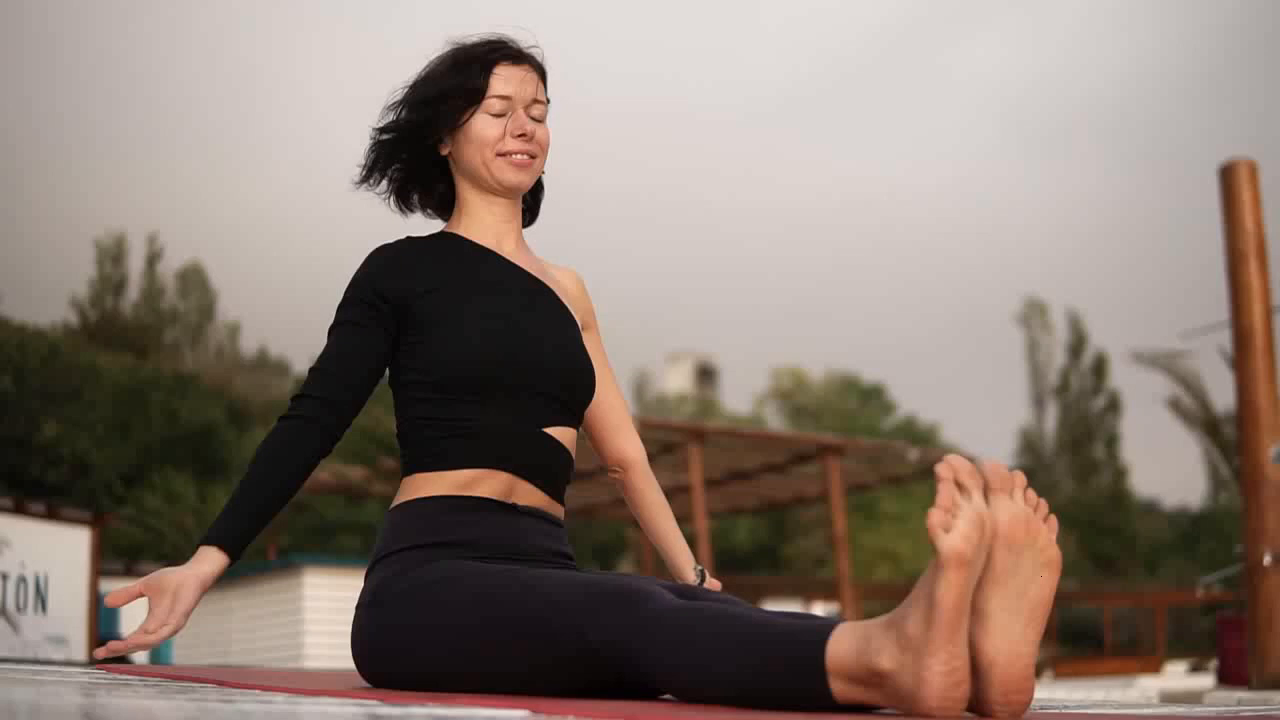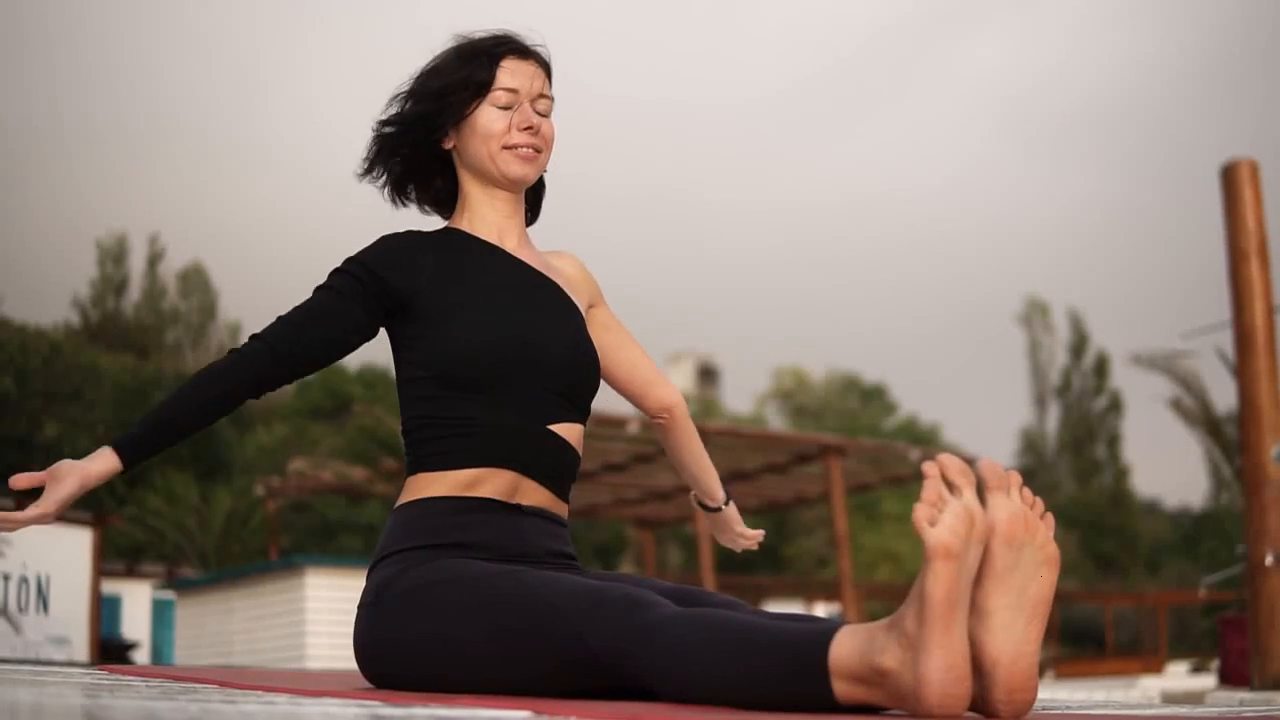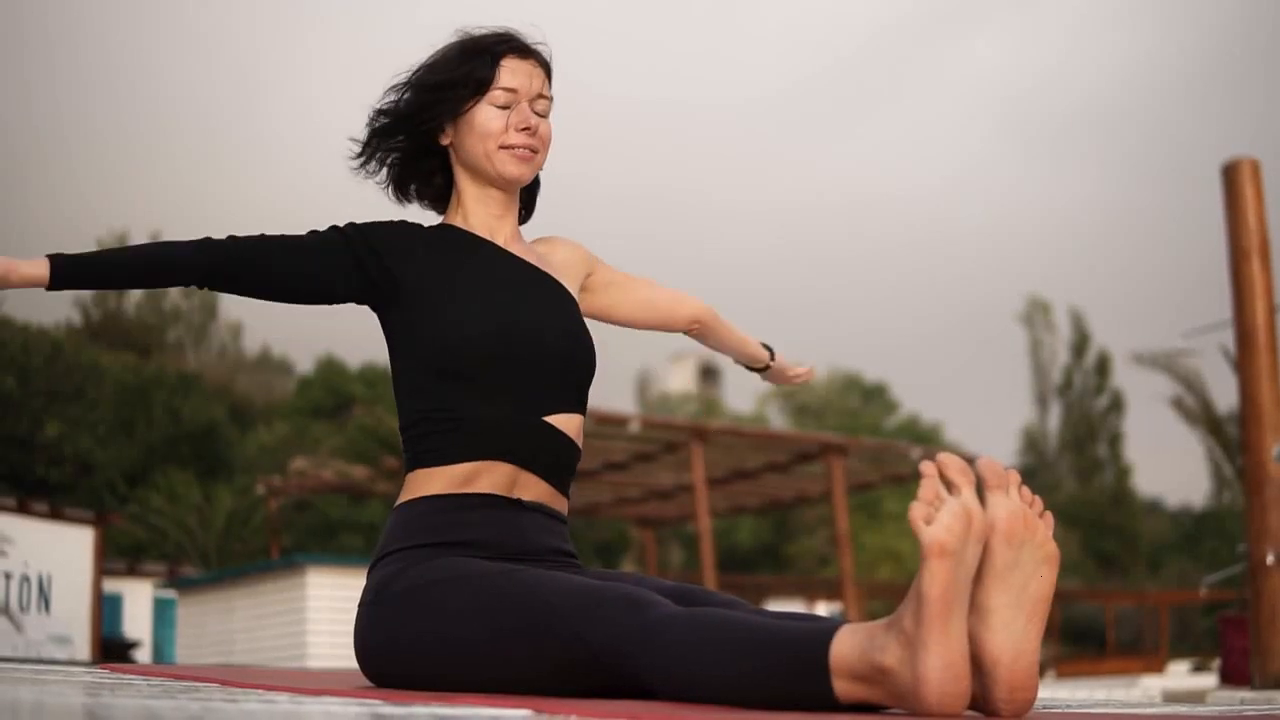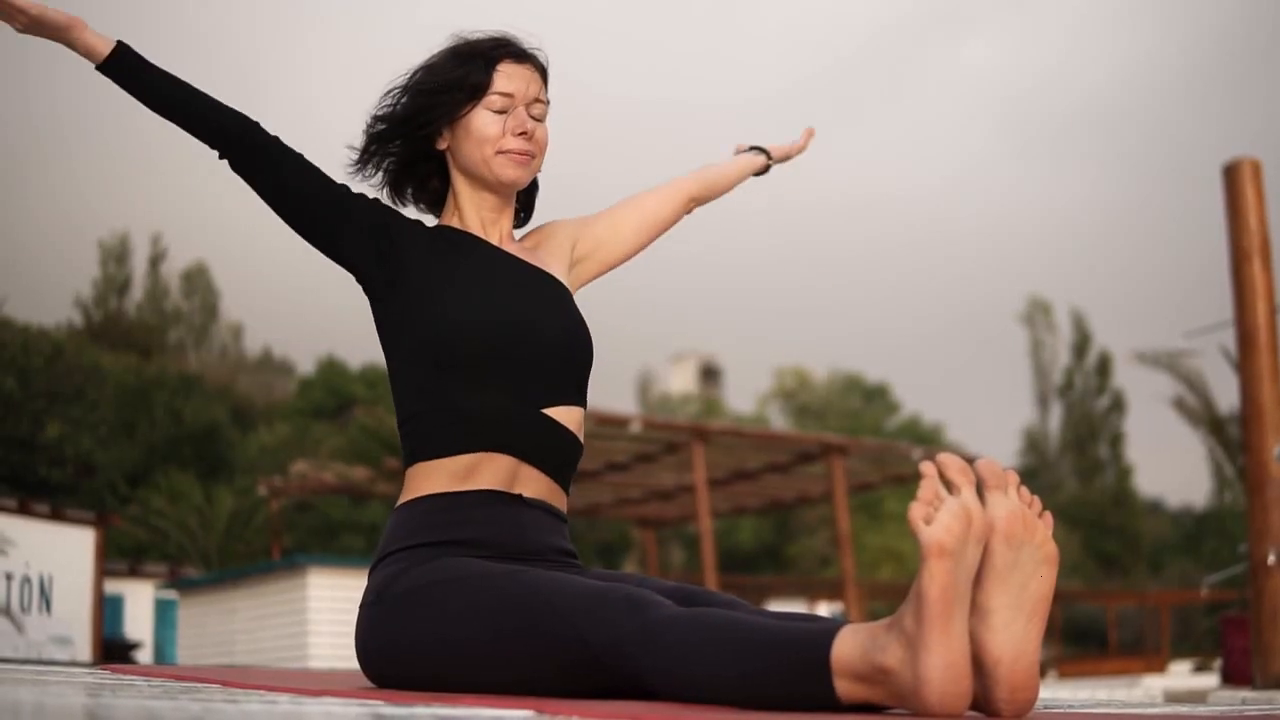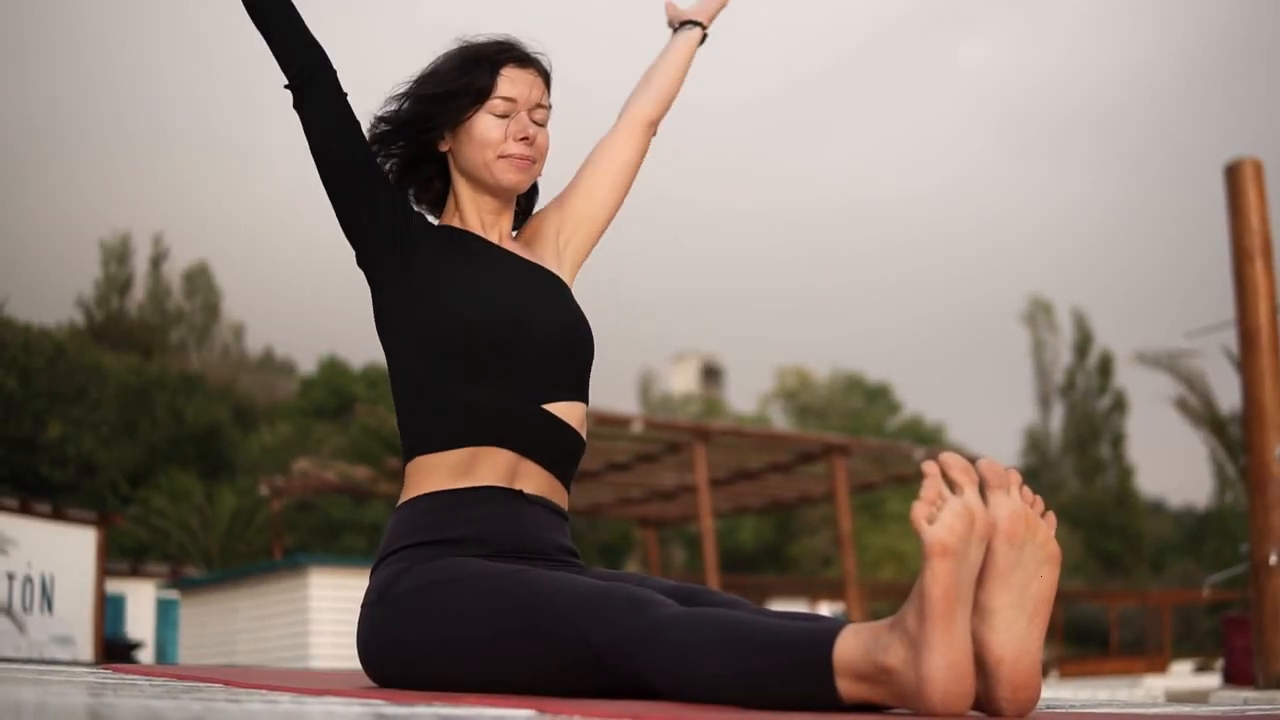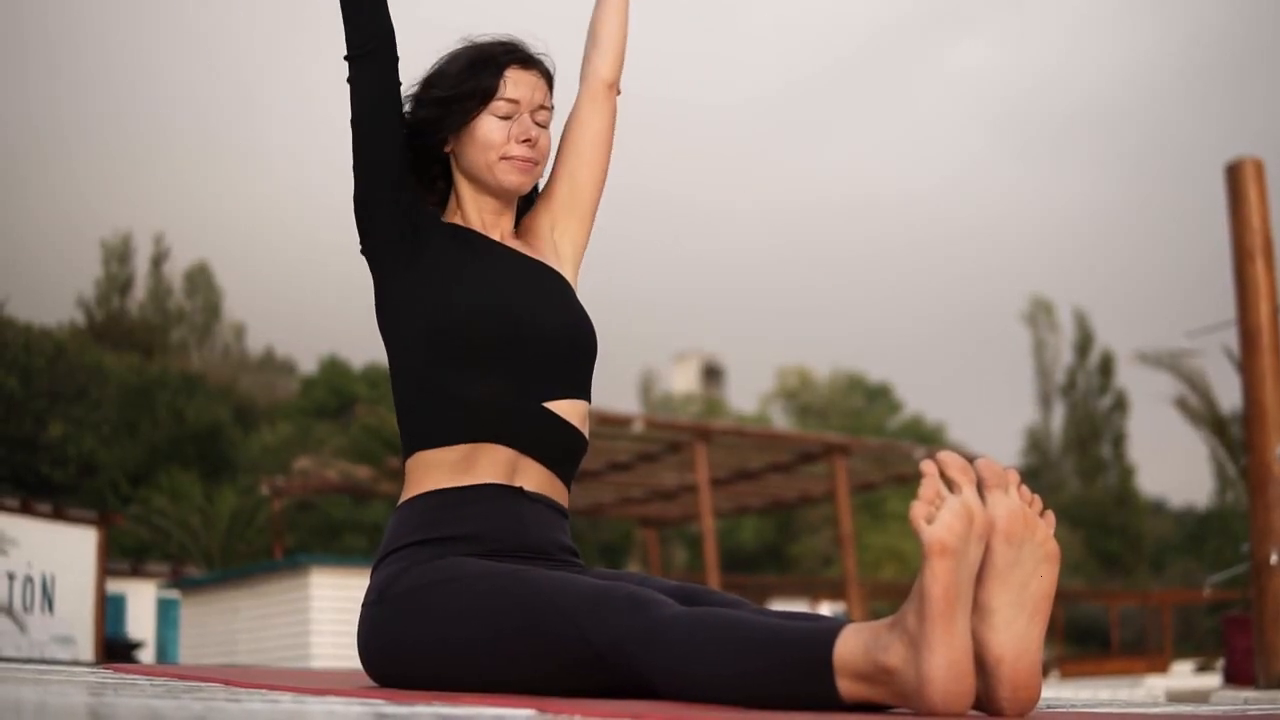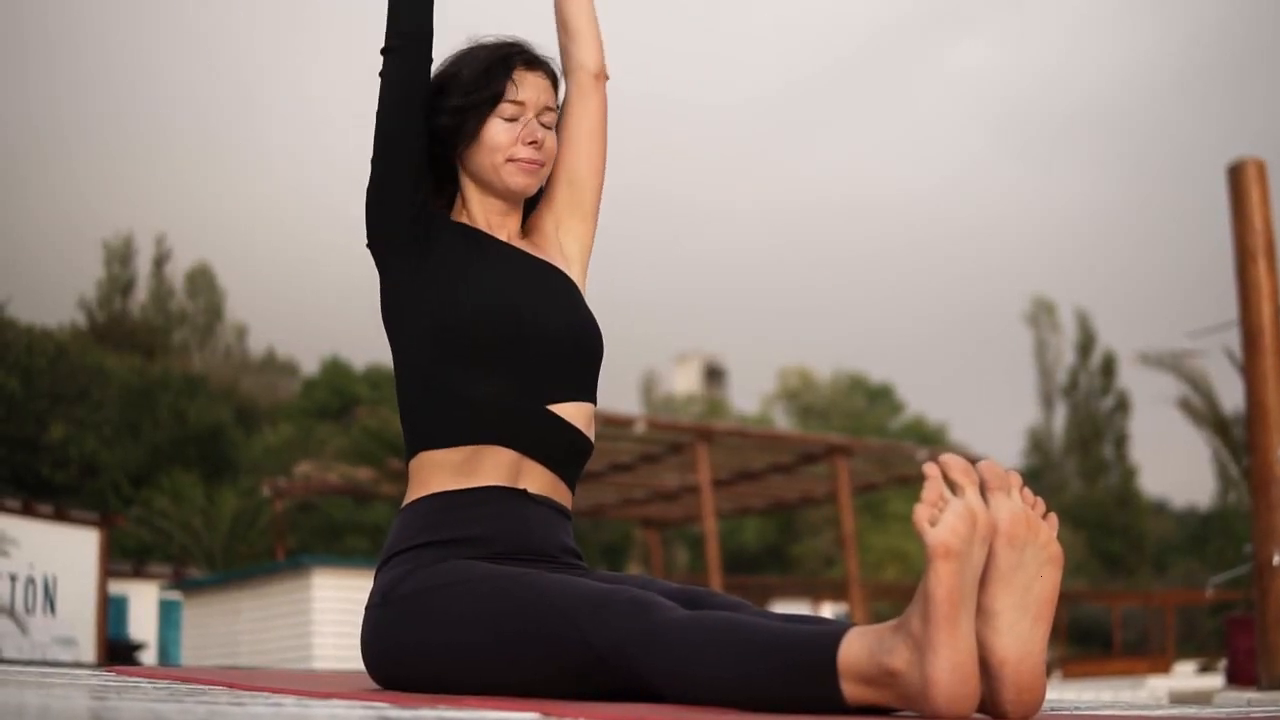
dt=0.5s
person 1, frame 1
left shoulder: (563, 289)
right shoulder: (405, 270)
left elbow: (621, 447)
right elbow: (313, 420)
left wrist: (688, 574)
right wrist: (207, 560)
left hip: (543, 567)
right hip: (430, 578)
left knee: (707, 618)
right knee: (634, 622)
person 1, frame 2
left shoulder: (567, 279)
right shoulder: (406, 265)
left elbow: (664, 403)
right elbow: (255, 366)
left wrist: (719, 508)
right wrist: (105, 460)
left hip: (545, 568)
right hip: (433, 578)
left knee: (709, 615)
right knee: (638, 624)
person 1, frame 3
left shoulder: (561, 266)
right shoulder: (397, 256)
left elbow: (687, 308)
right elbow: (227, 260)
left wrist: (761, 350)
left hip: (544, 563)
right hip: (434, 575)
left knee: (709, 614)
right knee: (641, 626)
person 1, frame 4
left shoulder: (554, 256)
right shoulder: (395, 250)
left elbow: (685, 193)
right elbow: (249, 150)
left wrist: (763, 158)
left hip: (547, 564)
right hip: (435, 576)
left knee: (714, 618)
right knee: (640, 627)
person 1, frame 5
left shoulder: (546, 255)
right shoulder: (401, 248)
left elbow: (638, 122)
right elbow: (316, 87)
left hip: (542, 565)
right hip: (432, 578)
left knee: (718, 618)
right knee: (636, 630)
person 1, frame 6
left shoulder: (547, 250)
right shoulder: (407, 244)
left elbow: (601, 83)
right elbow: (371, 64)
left hip: (544, 563)
right hip: (433, 577)
left knee: (711, 615)
right knee: (638, 627)
left ankle: (973, 646)
right ankle: (892, 657)
person 1, frame 7
left shoulder: (556, 247)
right shoulder: (414, 242)
left elbow: (588, 70)
left hip: (547, 565)
right hip: (438, 580)
left knee: (718, 618)
right knee: (639, 630)
left ankle: (976, 654)
right ankle: (896, 662)
